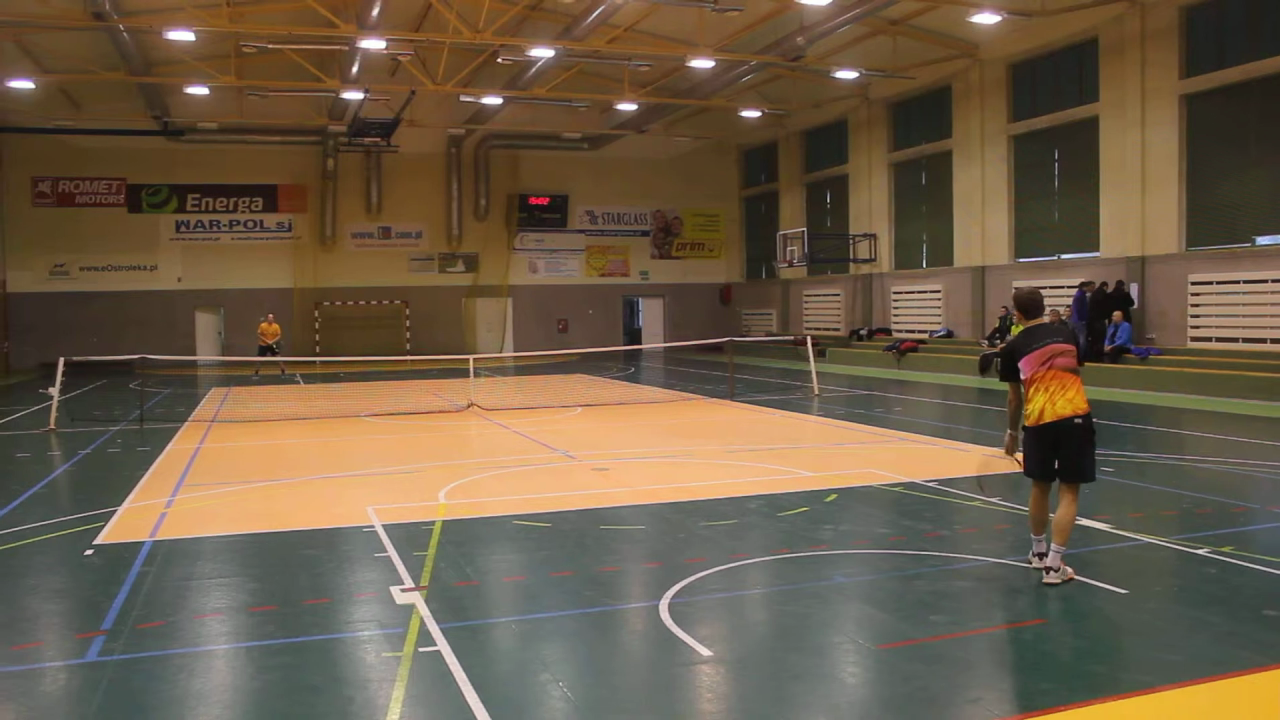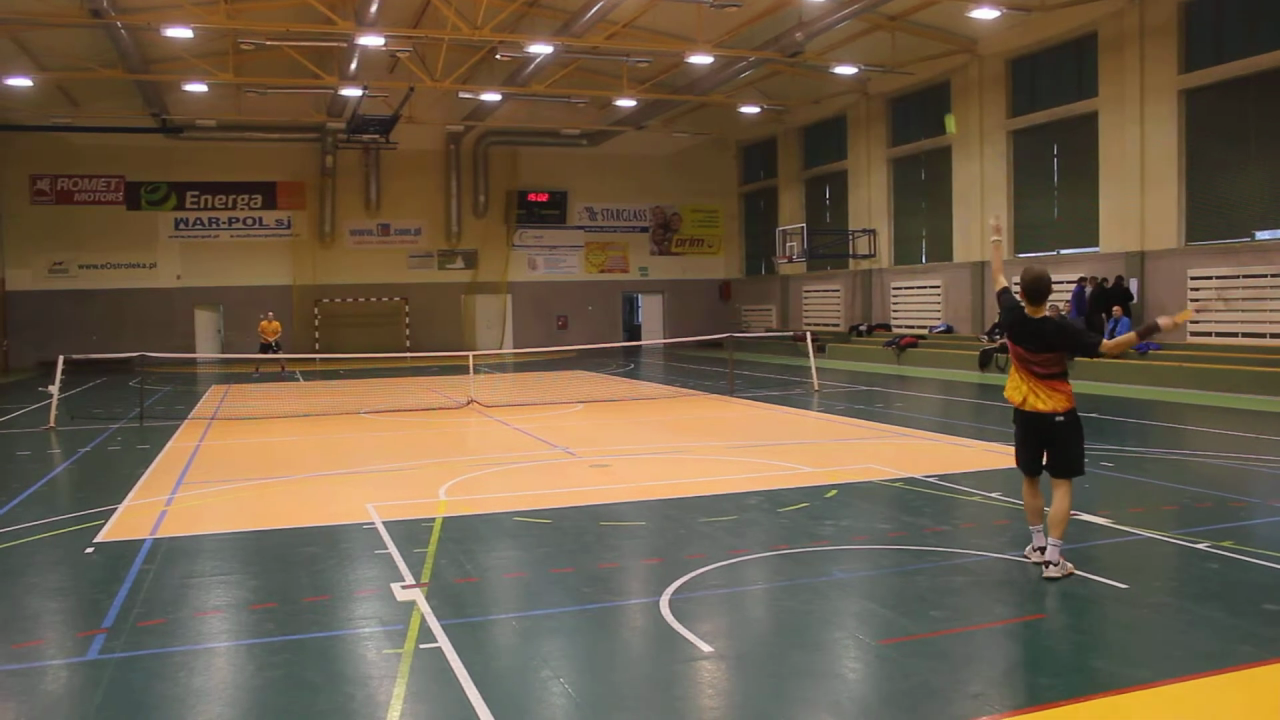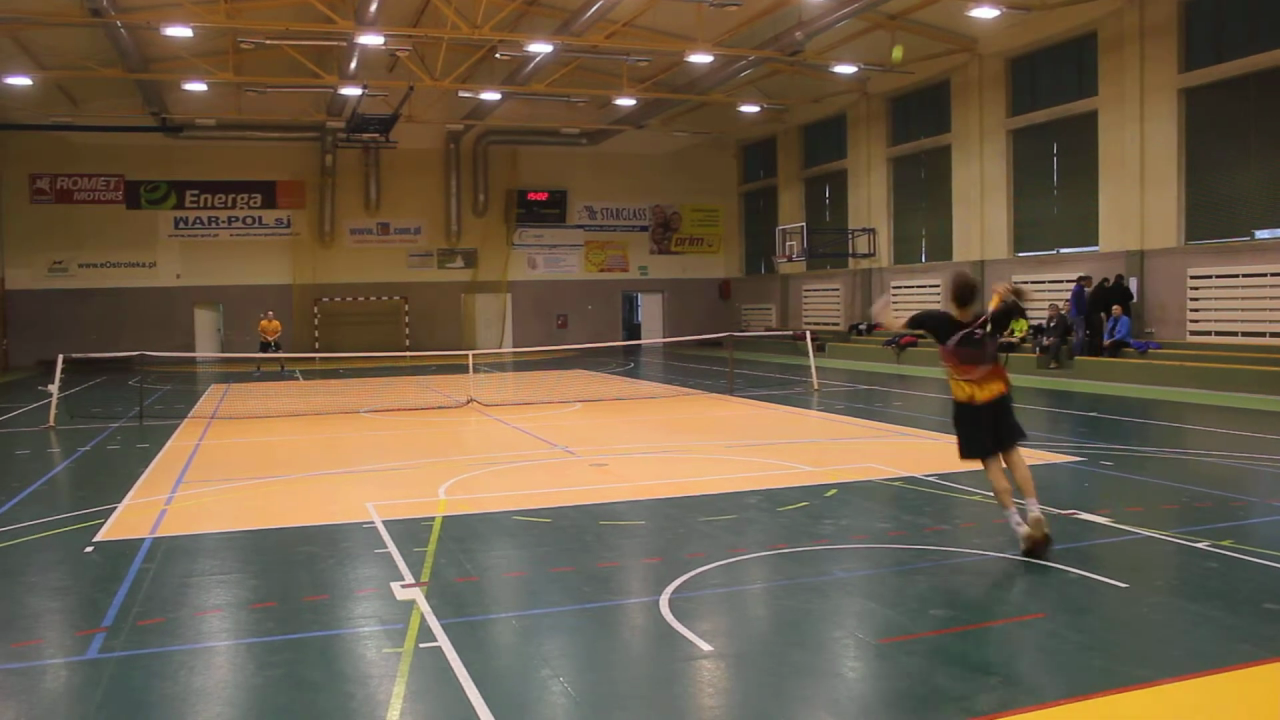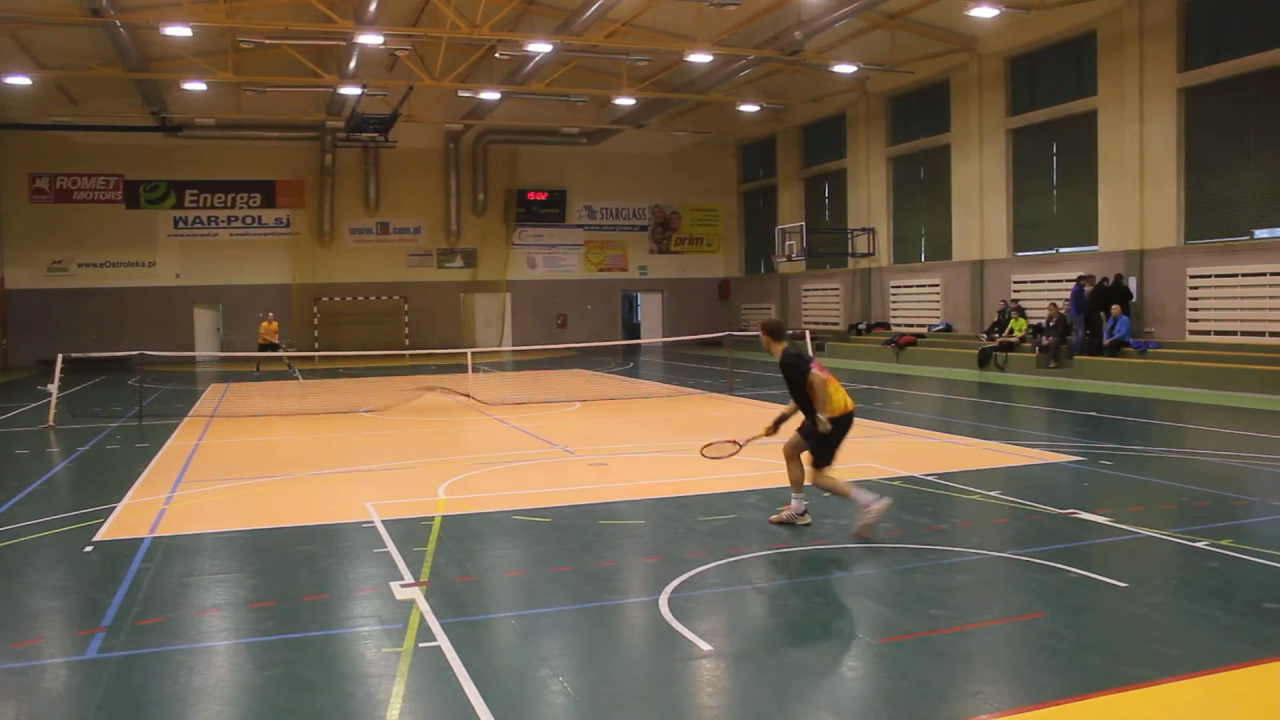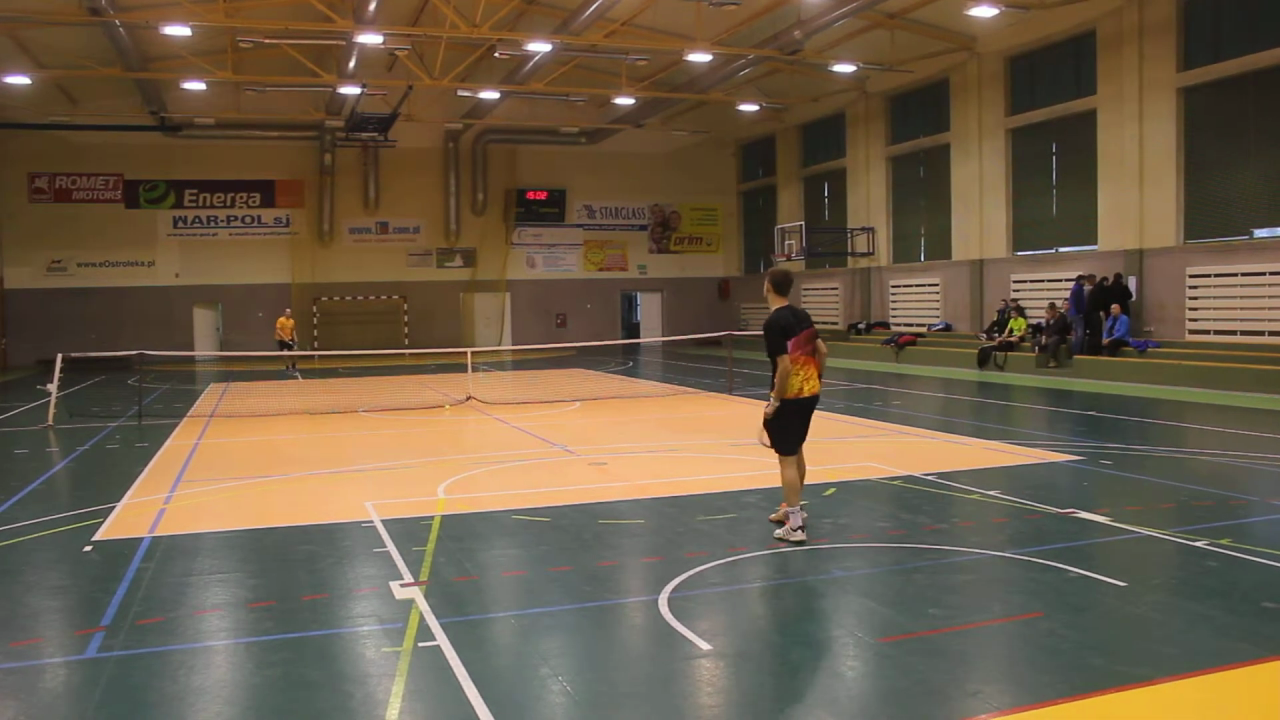
dt=0.7s
person 1, frame 1
left shoulder: (1013, 348)
right shoulder: (1066, 335)
left elbow: (1015, 397)
left wrist: (1011, 433)
left hip: (1038, 421)
right hip: (1075, 416)
left knee: (1040, 487)
right knee: (1068, 491)
left ankle: (1039, 552)
right ankle: (1053, 565)
person 1, frame 2
left shoulder: (1012, 318)
right shoulder: (1064, 331)
left elbow: (999, 277)
right elbow: (1110, 347)
left wrist: (996, 239)
right wrist: (1152, 327)
left hip: (1026, 414)
right hip: (1060, 414)
left knee: (1031, 480)
right knee: (1061, 483)
left ankle: (1038, 546)
right ankle: (1053, 557)
person 1, frame 3
left shoulder: (938, 321)
right shoulder: (988, 324)
left elbow: (896, 326)
right elbow: (1017, 300)
left wrist: (882, 311)
right wrist: (1010, 294)
left hip: (969, 406)
right hip: (999, 398)
left knee: (992, 466)
right knee: (1014, 457)
left ankle: (1019, 525)
right ankle: (1035, 512)
person 1, frame 4
left shoulder: (790, 360)
right shoulder: (793, 357)
left elbow: (820, 380)
left wrist: (822, 417)
right wrist: (780, 419)
left hip: (835, 415)
right hip: (830, 414)
left knee: (820, 478)
right knee: (790, 450)
left ankle: (870, 503)
right ankle: (798, 509)
person 1, frame 5
left shoulder: (774, 323)
right shoulder: (802, 315)
left elbow: (783, 366)
right elbow: (822, 351)
left wrist: (774, 401)
left hip: (790, 397)
right hip: (810, 392)
left knee: (787, 458)
right knee: (796, 452)
left ankle: (794, 525)
right ankle: (793, 508)
